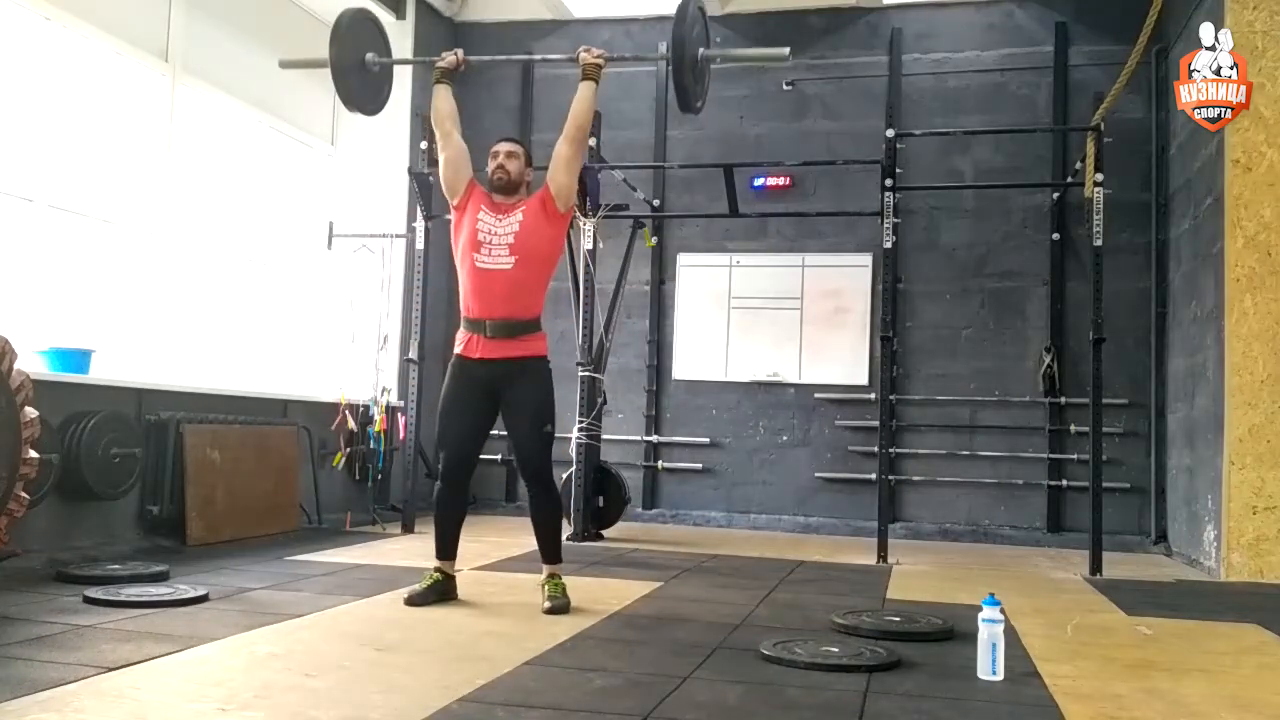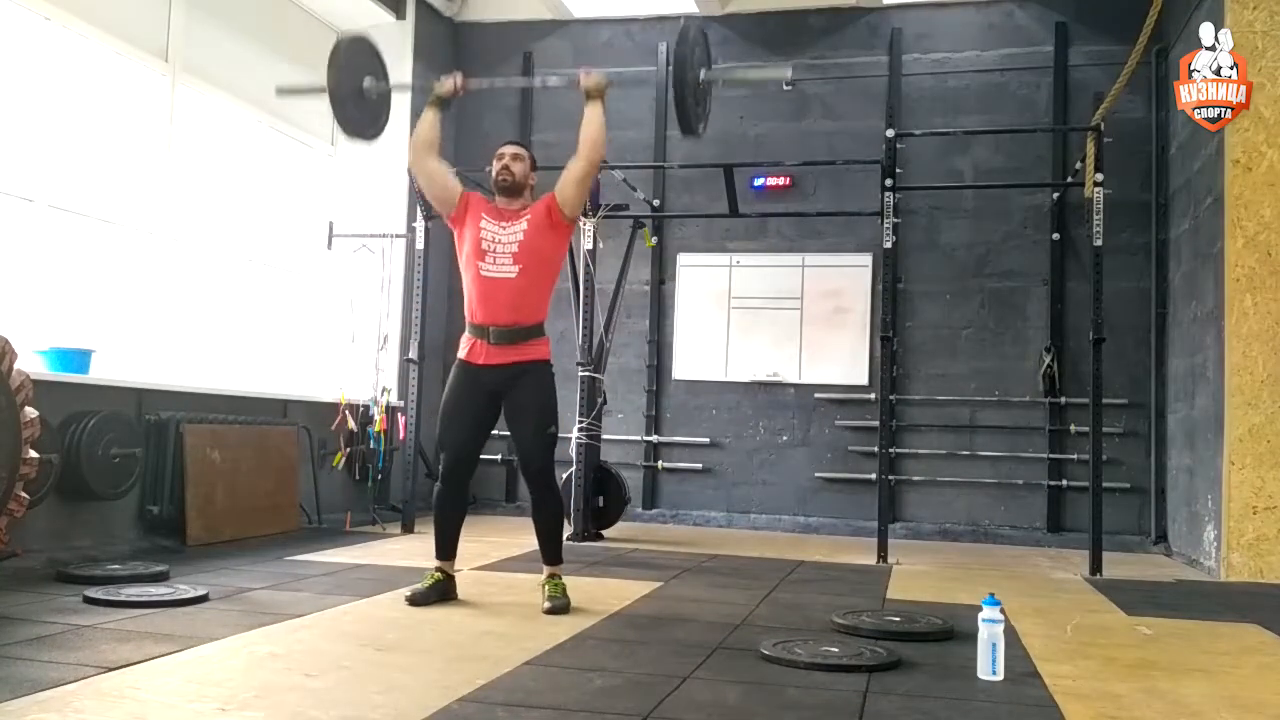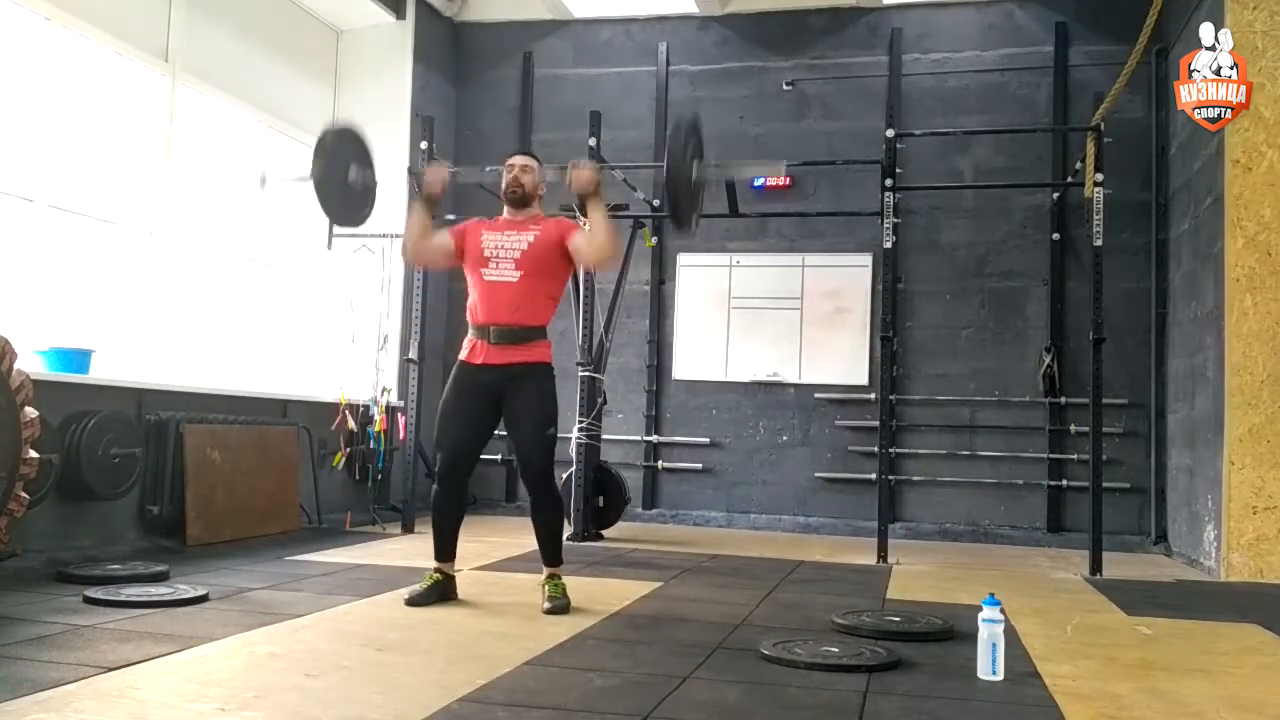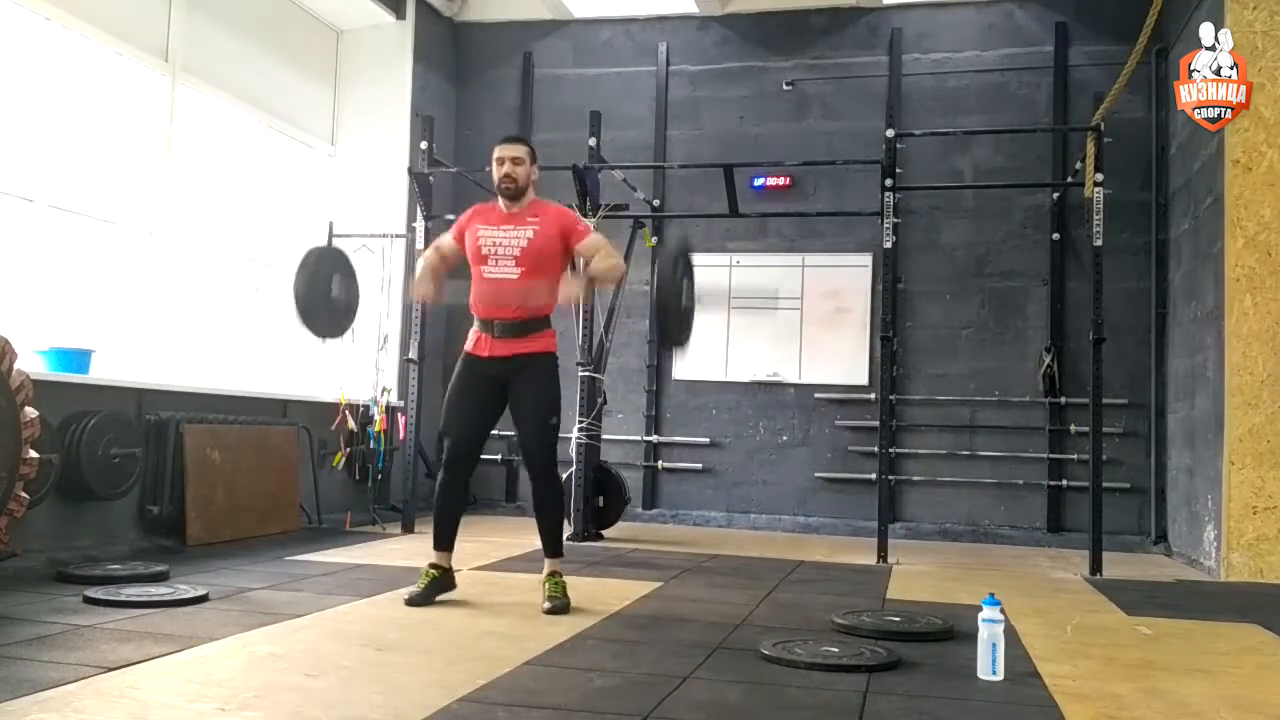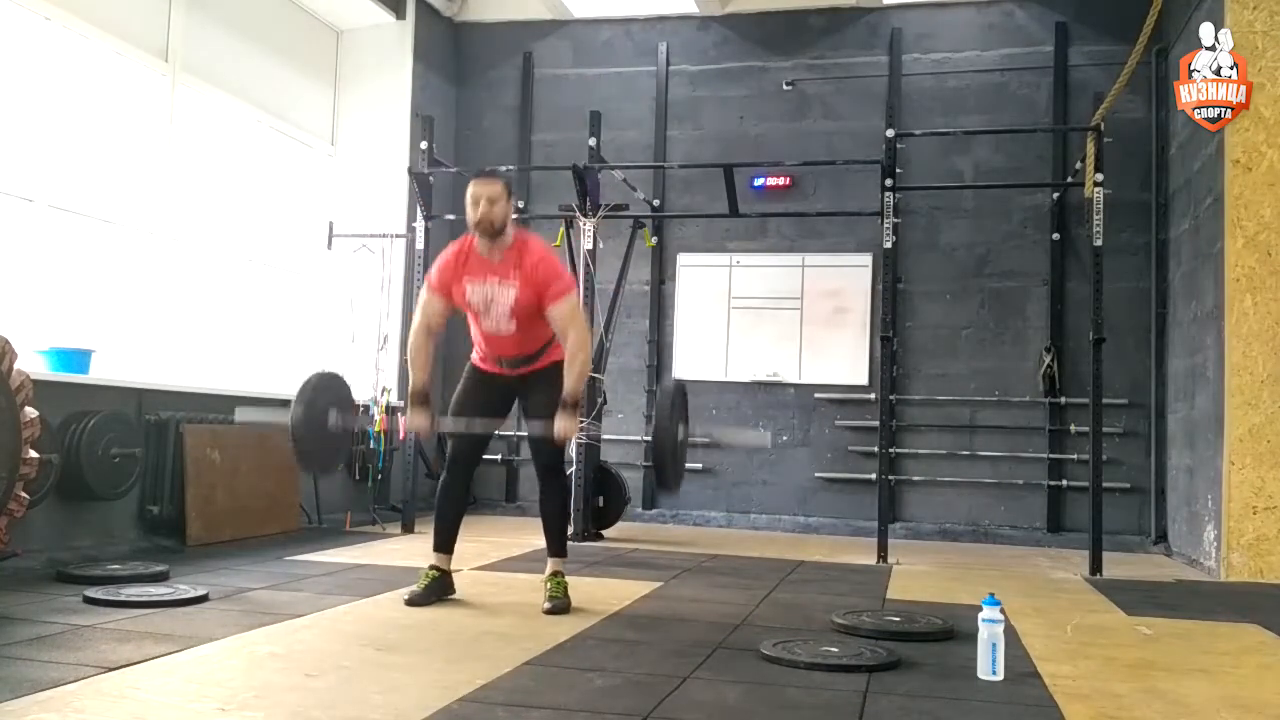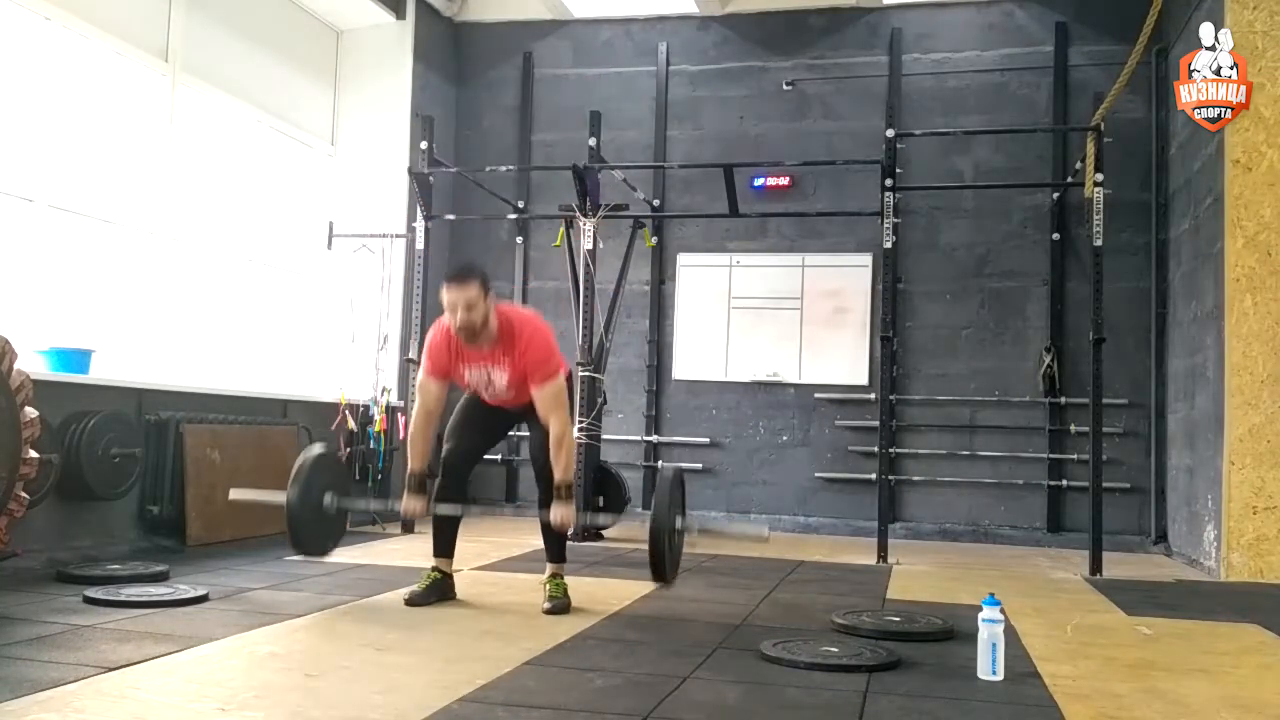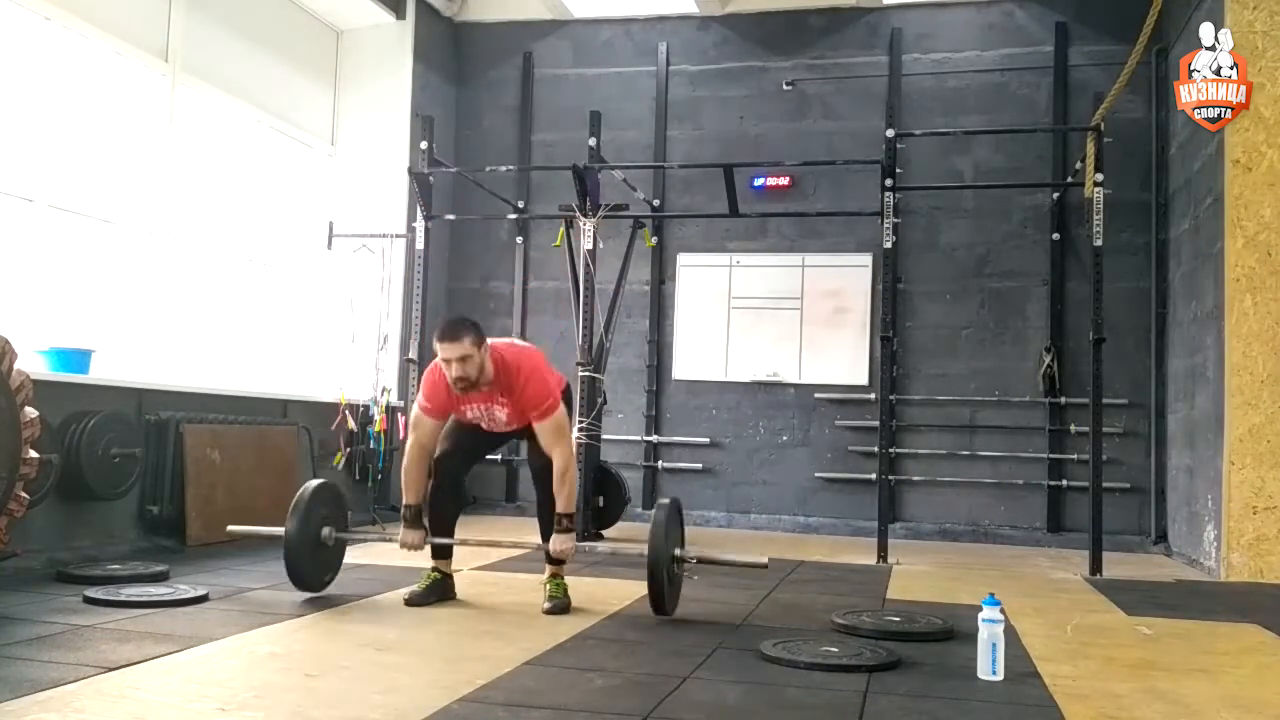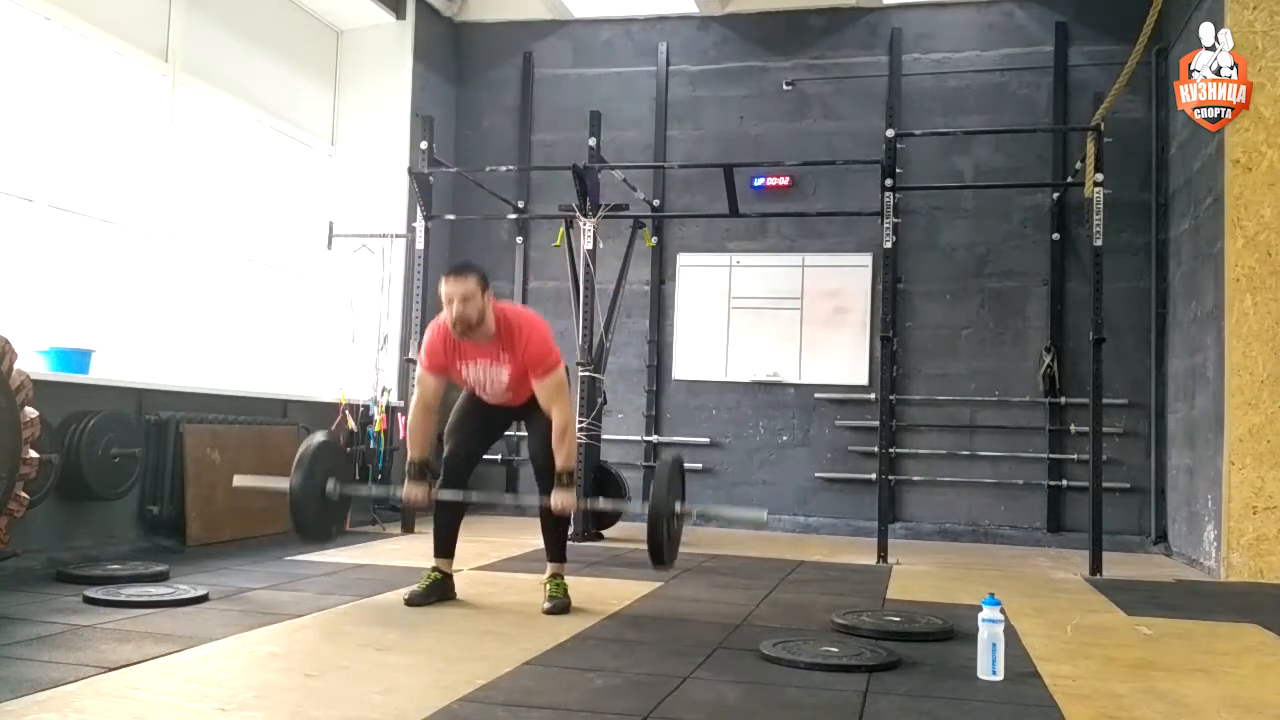
dt=0.2s
person 1, frame 1
left shoulder: (547, 209)
right shoulder: (467, 204)
left elbow: (574, 138)
right elbow: (446, 135)
left wrist: (589, 78)
right wrist: (443, 78)
left hip: (525, 361)
right hip: (469, 358)
left knee: (536, 470)
right knee: (452, 468)
left ankle: (552, 576)
right ankle: (443, 573)
person 1, frame 2
left shoulder: (550, 213)
right shoulder: (468, 211)
left elbow: (589, 160)
right elbow: (422, 162)
left wrist: (593, 103)
right wrist: (437, 104)
left hip: (529, 366)
right hip: (473, 363)
left knee: (538, 471)
right knee: (452, 467)
left ankle: (553, 577)
right ankle: (443, 573)
person 1, frame 3
left shoulder: (557, 230)
right shoulder: (476, 230)
left elbow: (602, 257)
right elbow: (419, 255)
left wrist: (591, 198)
right wrist: (427, 199)
left hip: (529, 367)
right hip: (473, 362)
left knee: (537, 474)
right knee: (450, 469)
left ankle: (553, 579)
right ankle: (442, 574)
person 1, frame 4
left shoulder: (558, 219)
right shoulder: (473, 220)
left elbow: (613, 264)
right elbow: (434, 259)
left wrist: (582, 276)
right wrist: (426, 277)
left hip: (536, 354)
right hip: (480, 354)
left knee: (540, 465)
right knee: (454, 458)
left ankle: (553, 573)
right ankle: (440, 568)
person 1, frame 5
left shoulder: (540, 260)
right shoulder: (450, 261)
left elbow: (577, 335)
right elbow: (424, 328)
left wrist: (570, 407)
right wrist: (419, 400)
left hip: (542, 367)
right hip: (486, 368)
left knee: (550, 461)
right knee: (457, 458)
left ankle: (556, 574)
right ankle: (440, 570)
person 1, frame 6
left shoulder: (530, 335)
right shoulder: (441, 339)
left elbow: (558, 423)
right elbow: (424, 415)
left wrist: (563, 497)
right wrist: (414, 486)
left hip: (542, 389)
right hip: (485, 396)
left knee: (546, 463)
right knee: (453, 462)
left ankle: (555, 577)
right ankle: (441, 572)
person 1, frame 7
left shoulder: (529, 372)
right shoulder: (436, 378)
left elbow: (562, 457)
right elbow: (418, 449)
left wrist: (565, 528)
right wrist: (411, 519)
left hip: (545, 413)
left knee: (544, 472)
right knee: (444, 467)
left ankle: (556, 578)
right ankle: (440, 574)
person 1, frame 8
left shoulder: (528, 334)
right shoulder: (438, 336)
left elbow: (561, 413)
right elbow: (423, 405)
left wrist: (564, 483)
right wrist: (416, 473)
left hip: (537, 399)
right hip: (484, 398)
left knee: (546, 472)
right knee: (453, 466)
left ankle: (555, 577)
right ankle: (441, 572)
